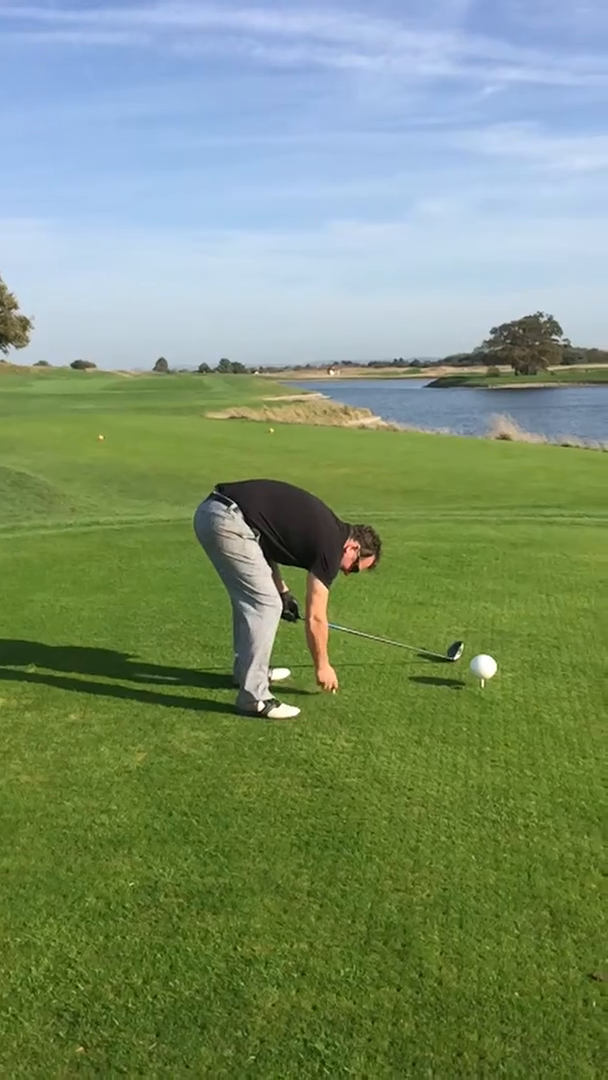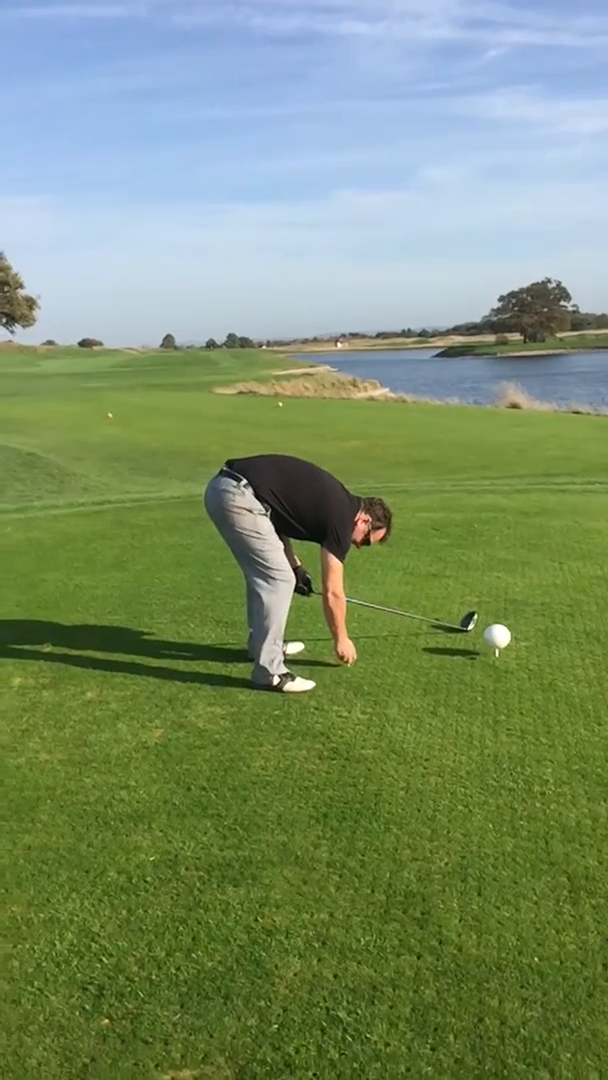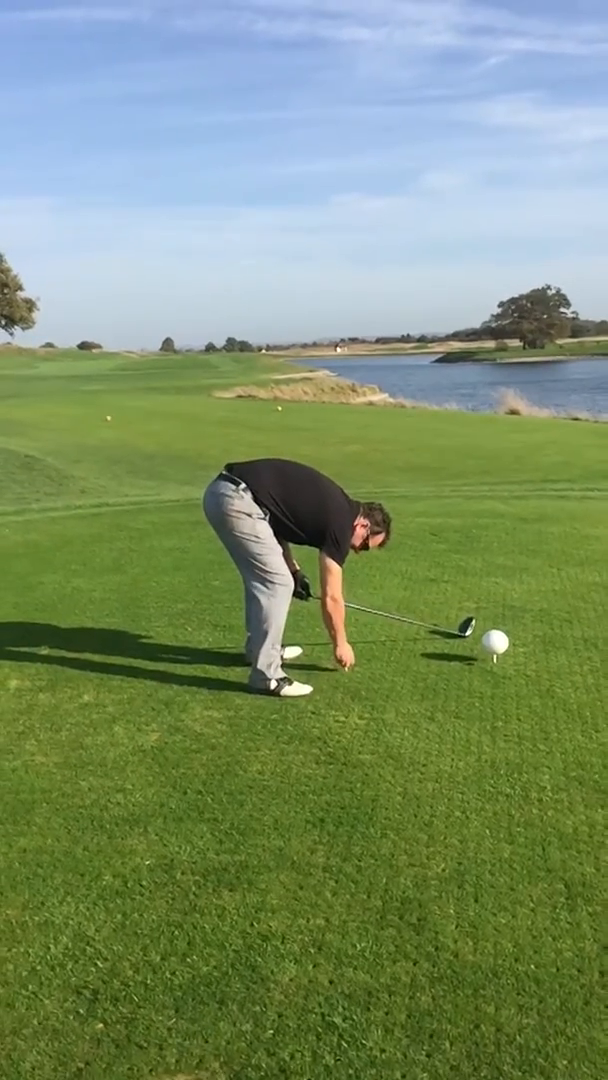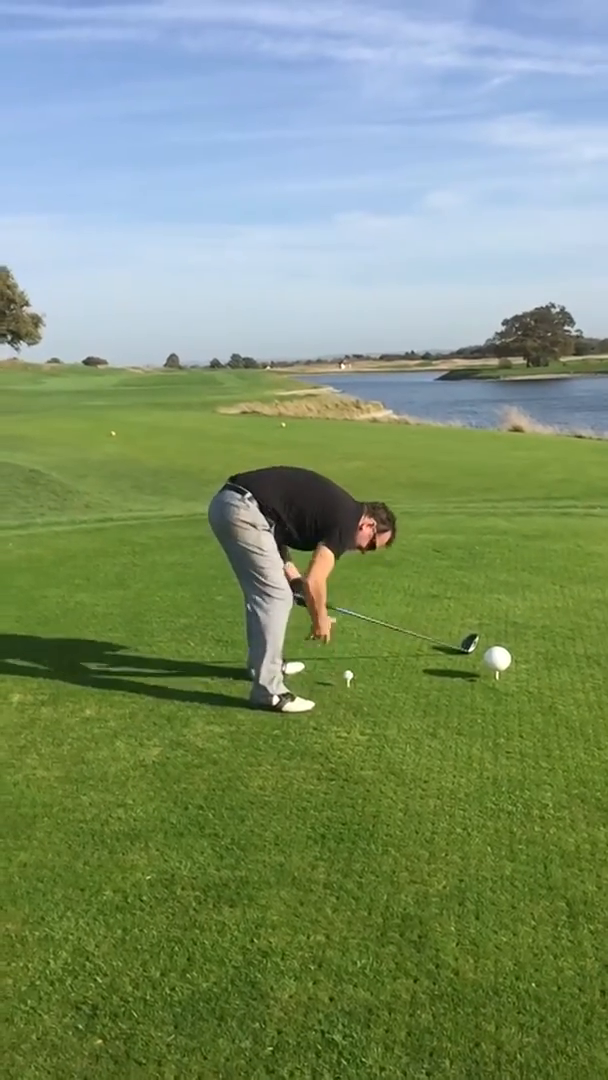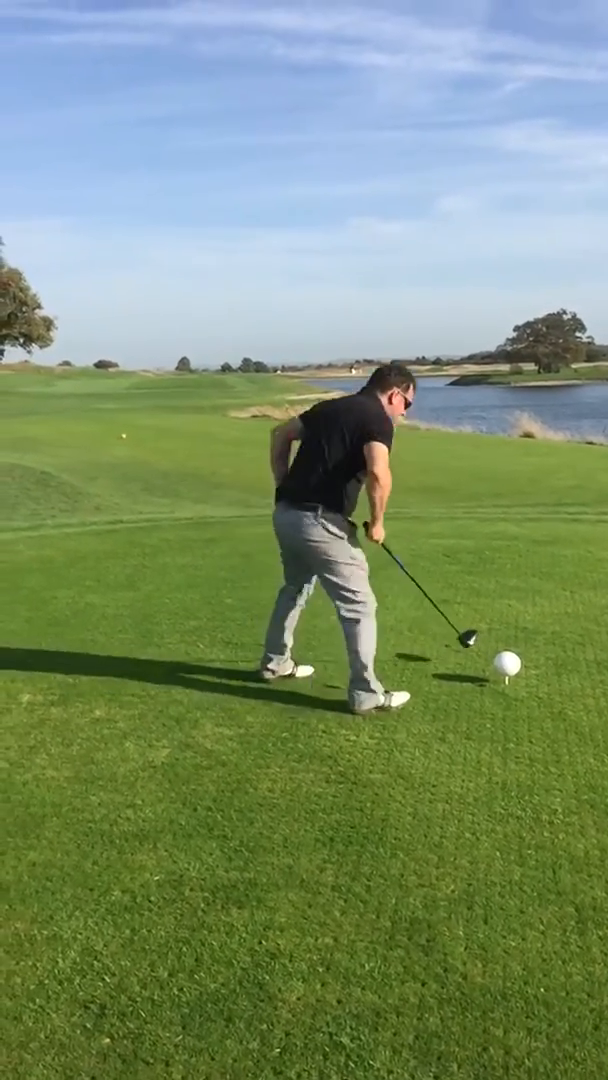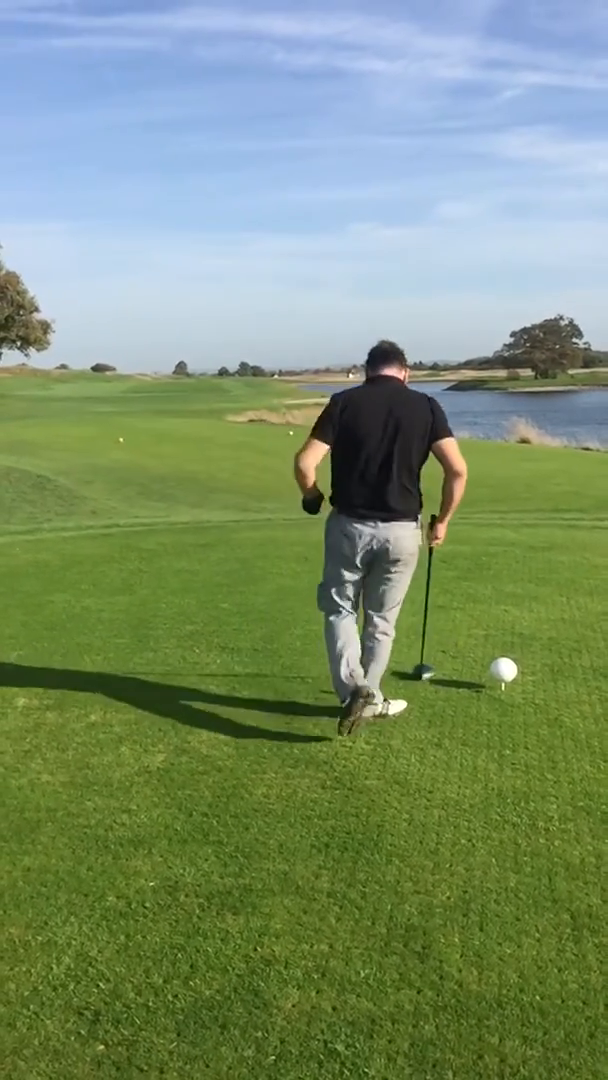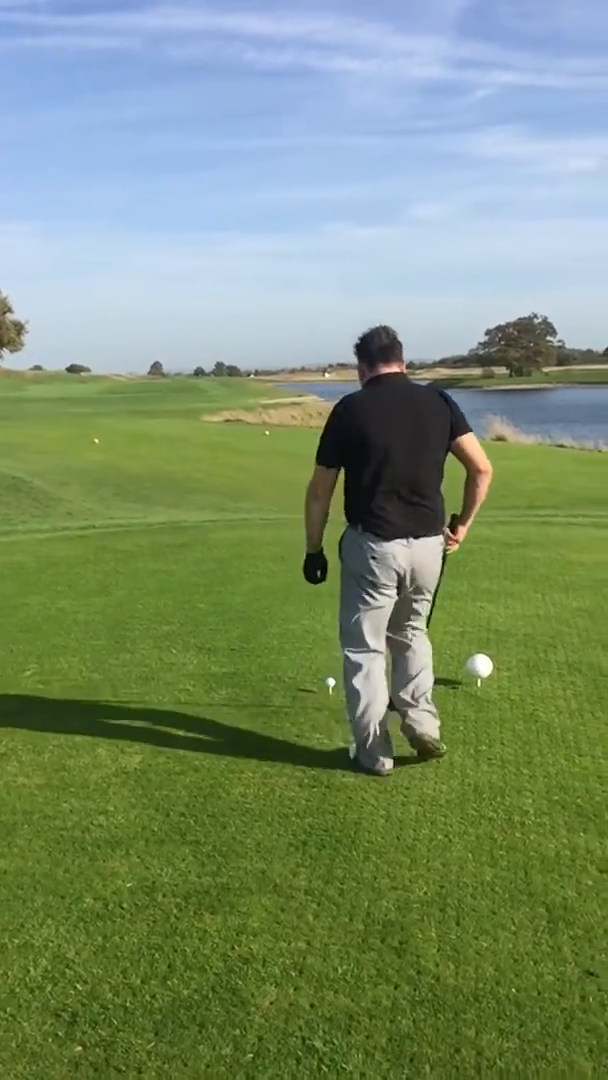
dt=0.5s
person 1, frame 1
left shoulder: (323, 528)
right shoulder: (329, 543)
right elbow: (315, 618)
left wrist: (282, 591)
right wrist: (322, 666)
left hip: (211, 511)
right hip: (228, 520)
left knee: (249, 597)
right knee: (265, 605)
left ankle: (247, 669)
right ankle: (254, 698)
person 1, frame 2
left shoulder: (334, 501)
right shoulder: (340, 517)
right elbow: (333, 592)
left wrist: (295, 566)
right wrist: (342, 639)
left hip: (221, 487)
right hip: (238, 497)
left knee: (263, 572)
right knee: (279, 580)
left ankle: (262, 643)
right ankle: (269, 671)
person 1, frame 3
left shoulder: (334, 506)
right shoulder: (339, 522)
right elbow: (331, 597)
left wrist: (293, 570)
right wrist: (341, 644)
left hip: (221, 491)
right hip: (237, 500)
left knee: (261, 576)
right knee: (277, 584)
left ankle: (259, 647)
right ankle: (266, 675)
person 1, frame 4
left shoulder: (334, 505)
right shoulder: (345, 518)
right elbow: (315, 586)
left wrist: (293, 578)
right wrist: (320, 621)
left hip: (226, 502)
right hip: (243, 510)
left knee: (263, 591)
right knee: (275, 598)
left ankle: (263, 664)
right ankle: (267, 690)
person 1, frame 5
left shoulder: (328, 407)
right shoulder: (376, 418)
left elbow: (279, 433)
right elbow: (378, 473)
left wrist: (282, 482)
right wrist: (377, 521)
left hip: (286, 514)
right hip: (321, 520)
left knee: (296, 588)
right knee: (359, 604)
left ankle: (275, 661)
right ankle: (366, 692)
person 1, frame 6
left shoulder: (344, 402)
right shoulder: (425, 406)
left elbow: (304, 463)
right elbow: (457, 470)
left wrist: (311, 496)
right wrist: (442, 520)
left hip: (350, 526)
right hip: (400, 530)
left knee: (338, 610)
right knee: (380, 621)
left ankle: (351, 687)
right ankle: (370, 696)
person 1, frame 7
left shoulder: (349, 410)
right shoulder: (439, 403)
left elbow: (320, 489)
right elbow: (481, 468)
left wrist: (313, 548)
right wrist: (463, 524)
left hip: (372, 545)
right hip: (426, 544)
left knee: (364, 651)
right knee: (411, 633)
left ankle: (374, 750)
right ankle: (421, 720)
